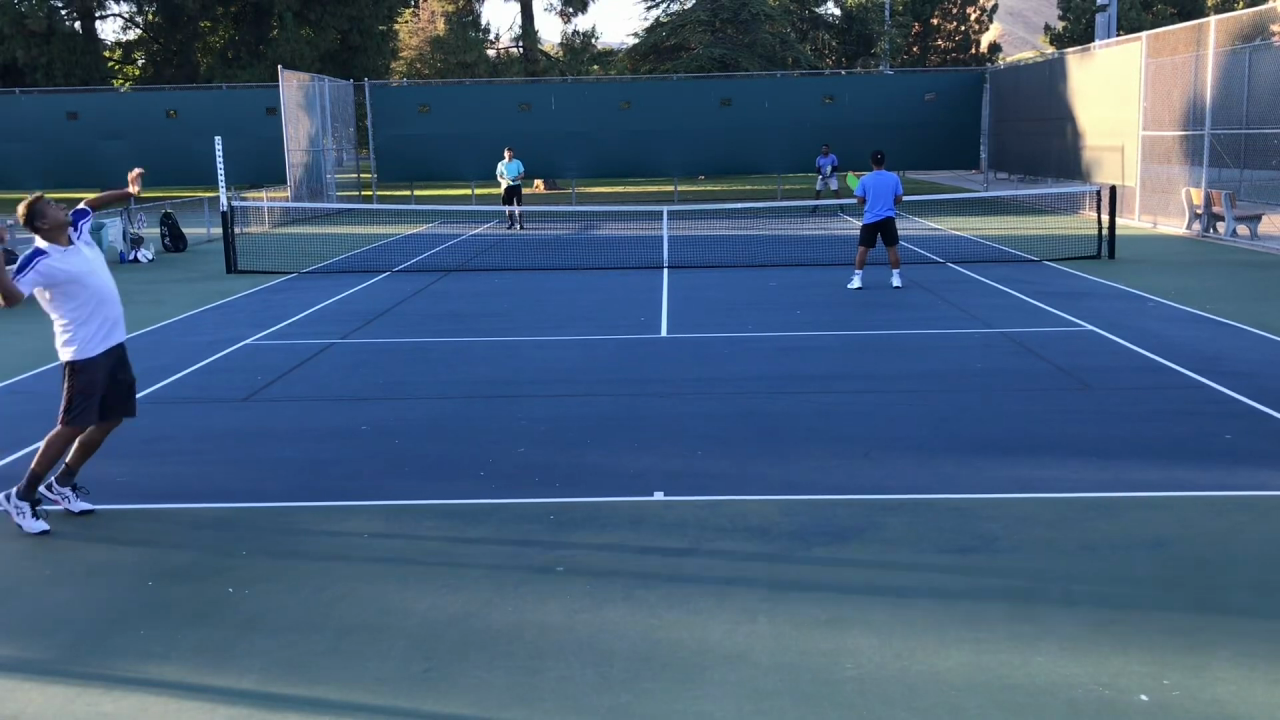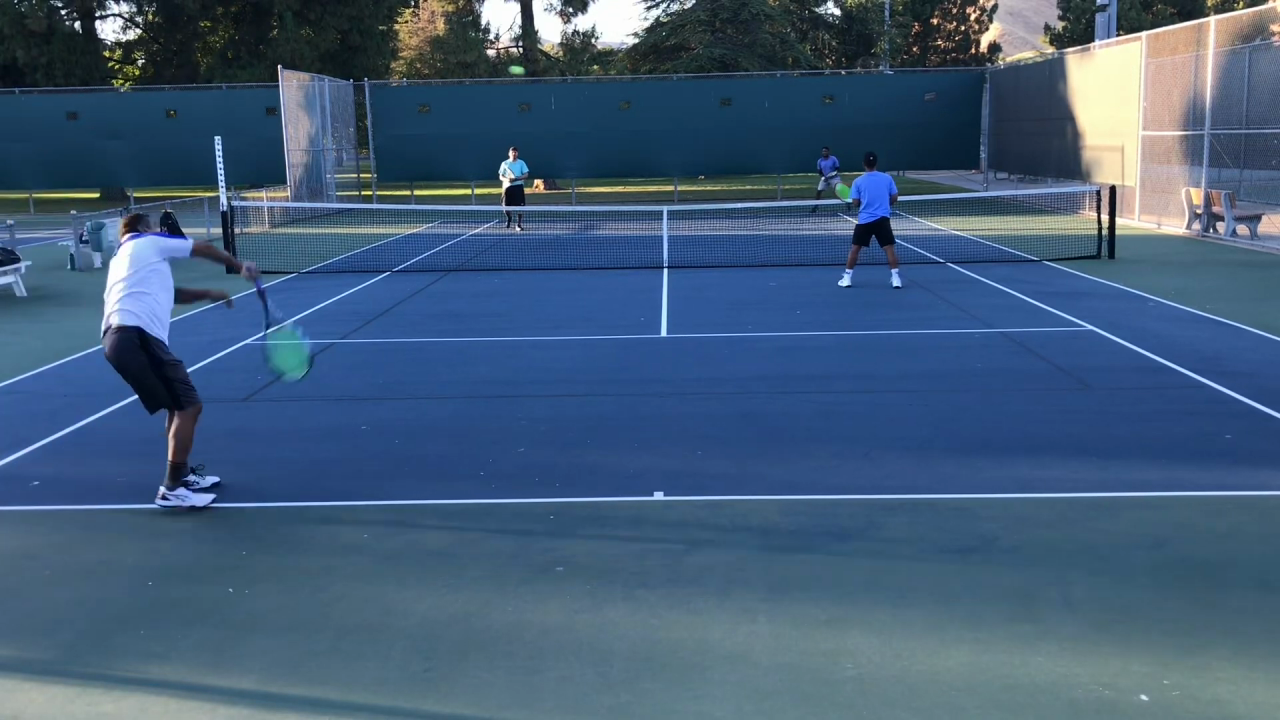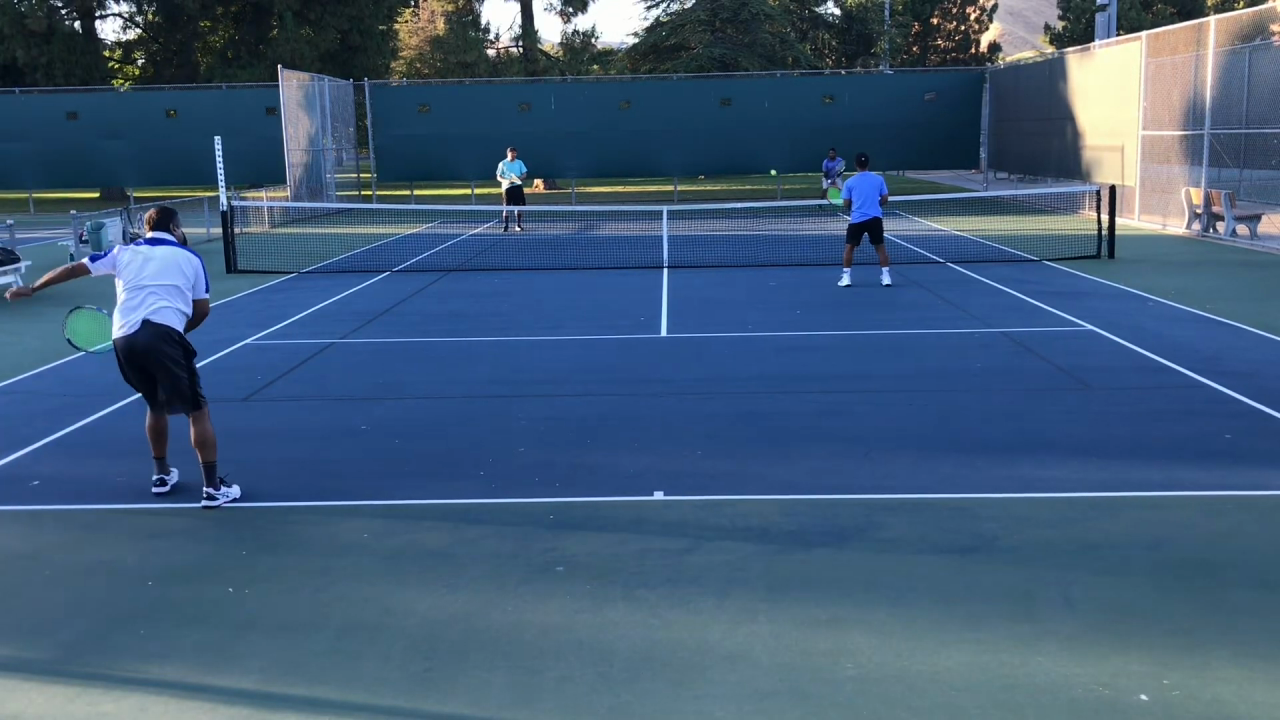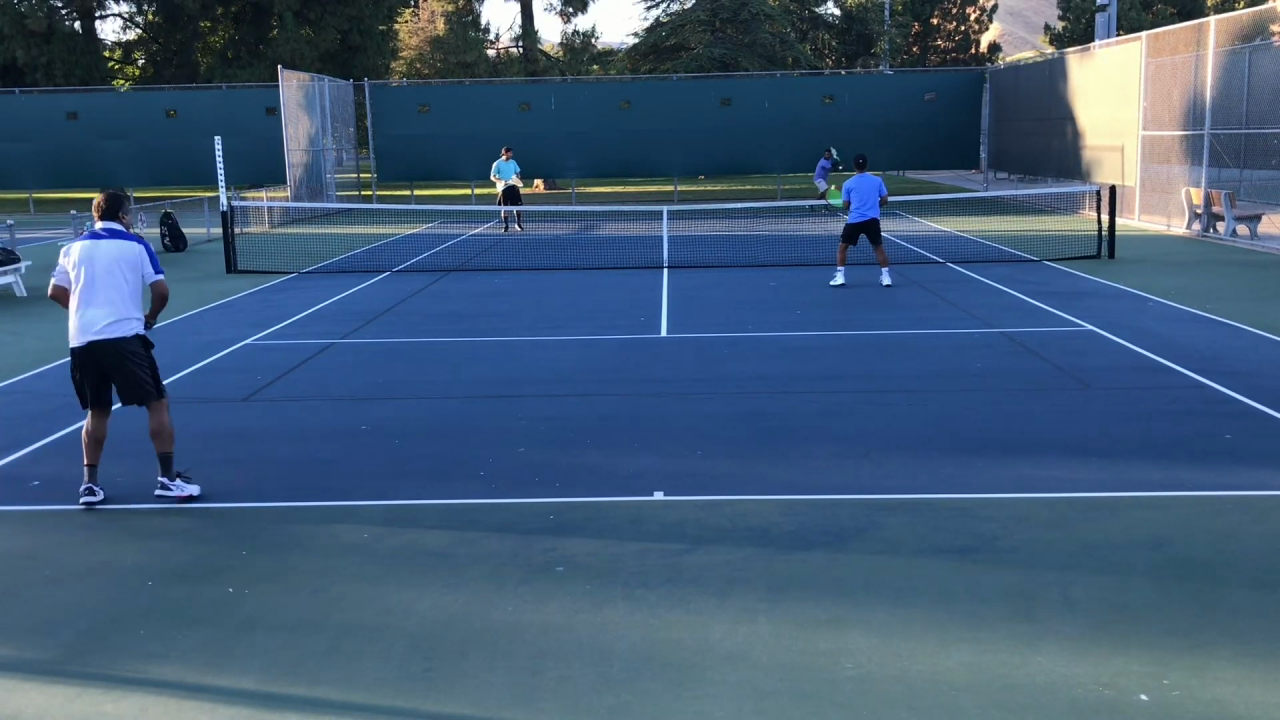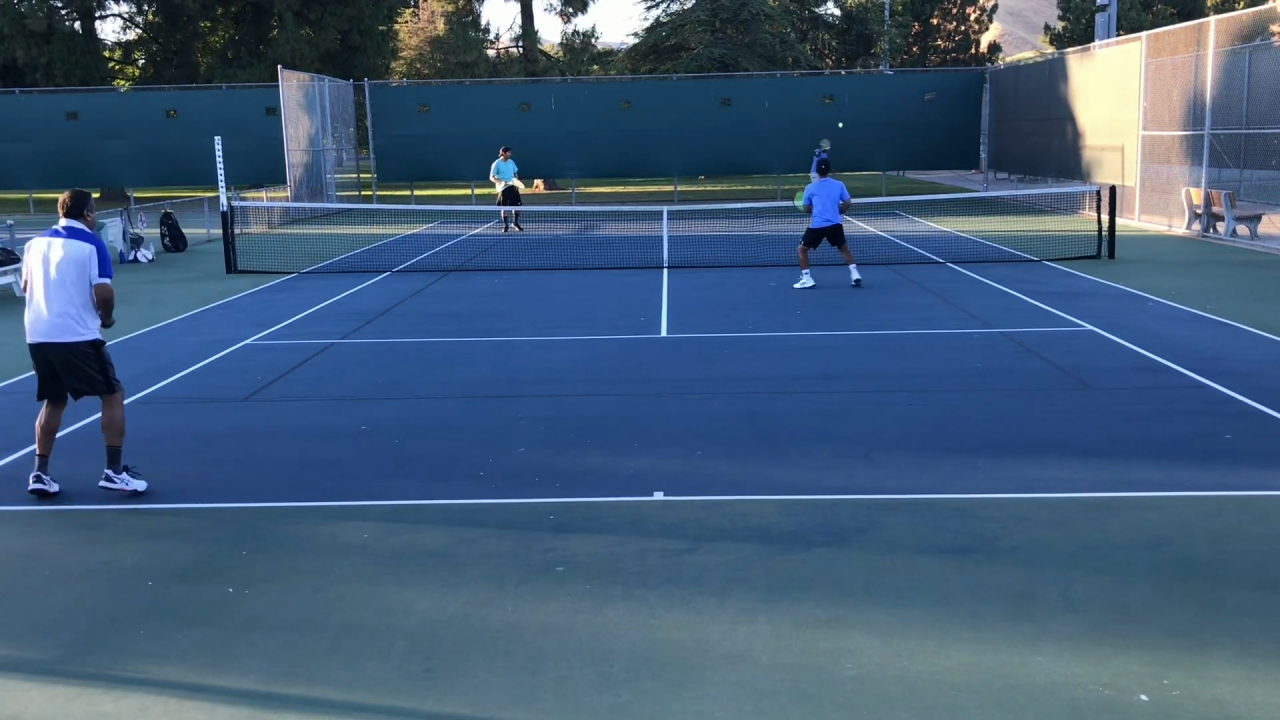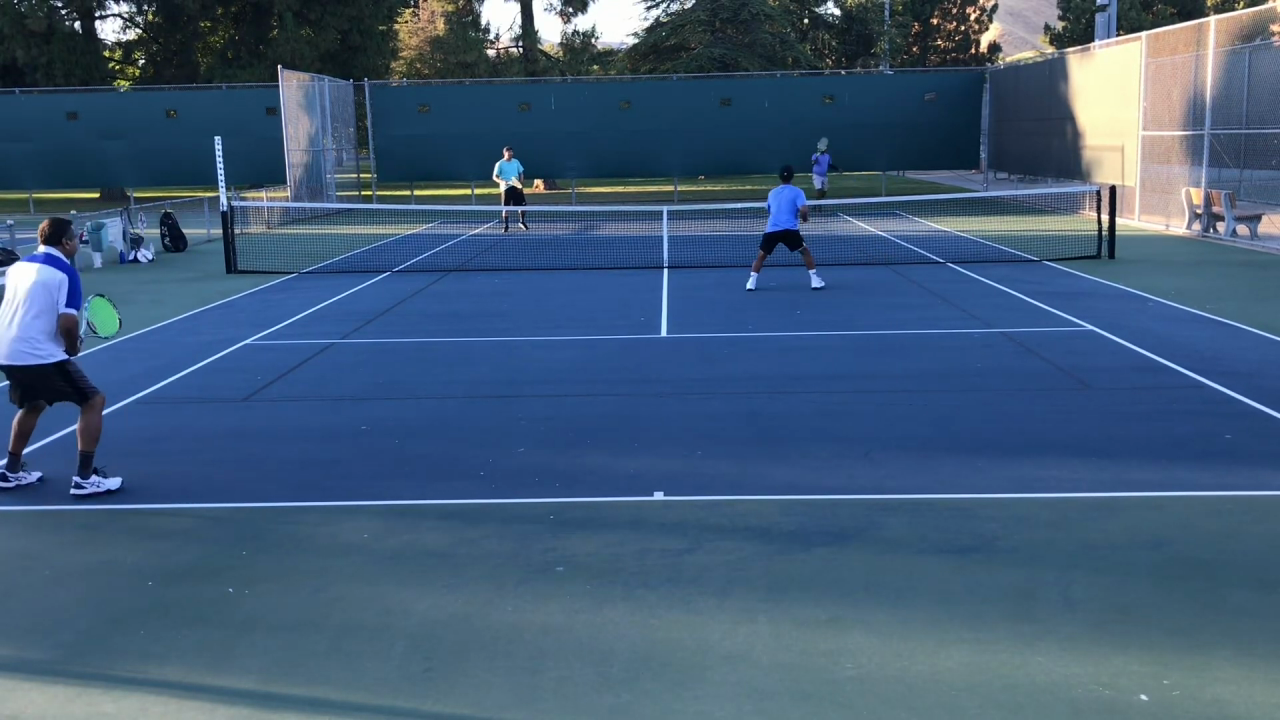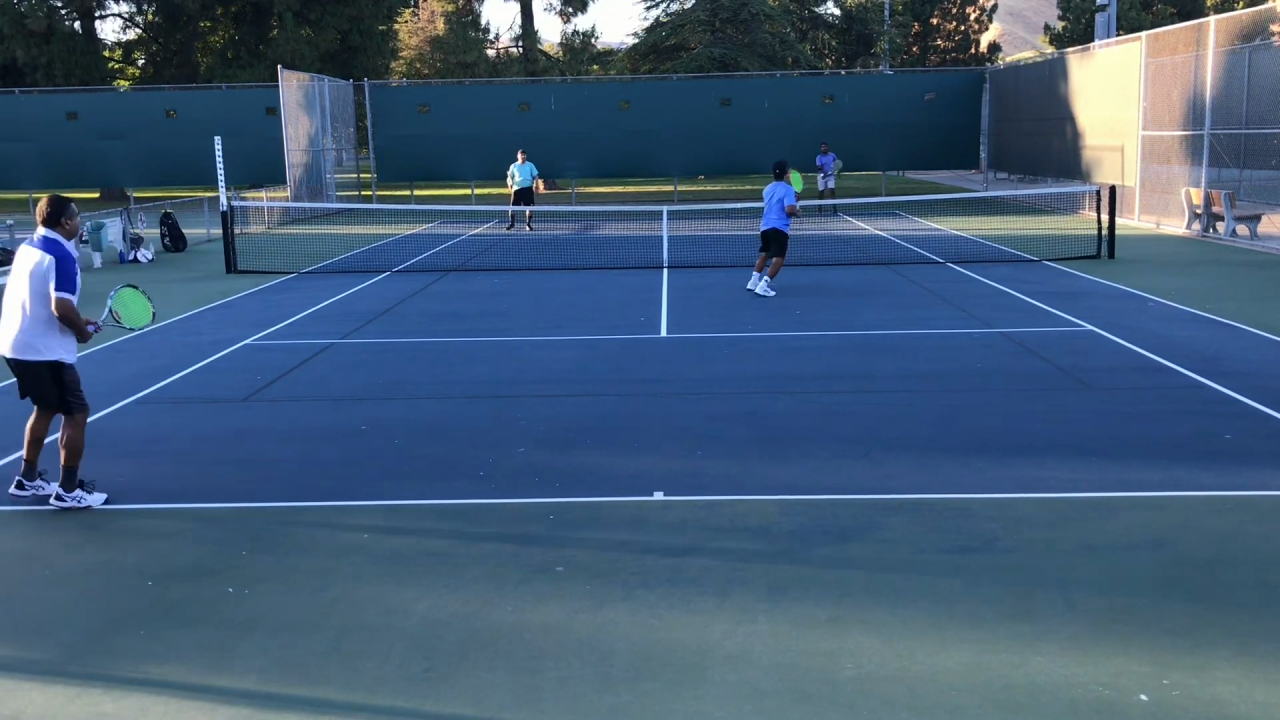
dt=0.4s
person 1, frame 1
left shoulder: (78, 230)
right shoulder: (37, 261)
left elbow: (91, 204)
left wrist: (127, 190)
left hip: (113, 344)
right hip: (86, 353)
left knee: (111, 418)
right knee: (72, 427)
left ankle: (62, 482)
person 1, frame 2
left shoulder: (125, 257)
right shoulder: (153, 243)
left elbow: (167, 295)
right elbow: (202, 249)
left wrist: (210, 294)
right wrist: (238, 265)
left hip: (120, 339)
right hip: (136, 337)
left knee: (177, 407)
right knee: (188, 406)
left ankle: (182, 475)
right ankle: (171, 489)
person 1, frame 3
left shoulder: (122, 253)
right shoulder: (190, 258)
left elbow: (71, 270)
right elbow: (202, 310)
left wrist: (31, 289)
left hip: (125, 340)
right hip: (163, 335)
left knee: (158, 404)
right knee: (197, 410)
left ankle: (162, 474)
right ankle: (213, 487)
person 1, frame 4
left shoulder: (72, 249)
right shoulder: (137, 247)
left elbow: (56, 293)
right elbow: (161, 292)
right wrist: (150, 316)
left hip: (83, 342)
right hip: (125, 337)
left knee: (98, 412)
right knee: (157, 404)
left ankle: (90, 484)
right ankle: (168, 479)
person 1, frame 5
left shoulder: (36, 244)
right shoulder: (93, 246)
left elbow: (27, 289)
right elbow: (104, 295)
right wrist: (107, 317)
left hip: (38, 336)
right hip: (78, 337)
left knee: (53, 402)
right knee: (113, 397)
left ankle: (40, 474)
right ankle: (114, 471)
person 1, frame 6
right shoulder: (66, 273)
right elbow: (67, 323)
right wrist: (72, 345)
right hip: (39, 356)
left knee: (32, 405)
right knee: (93, 401)
right ankle: (85, 475)
person 1, frame 7
left shoulder: (30, 247)
right shoulder: (61, 256)
right elbow: (62, 309)
left wrist: (75, 322)
right wrist: (82, 331)
right hip: (44, 350)
left knee: (46, 409)
right knee: (76, 416)
left ankle: (29, 479)
right ankle: (69, 490)
